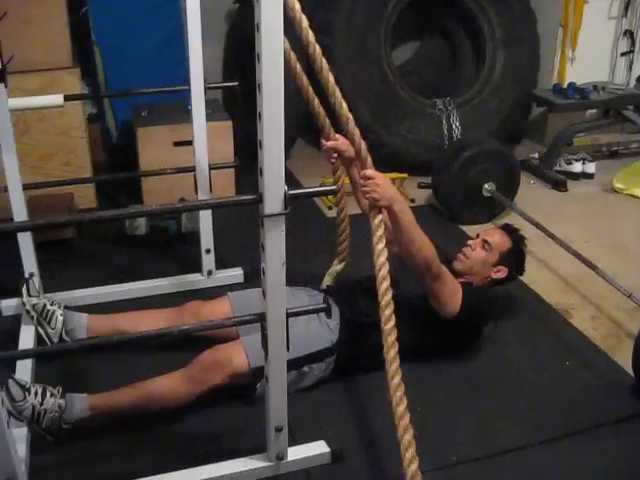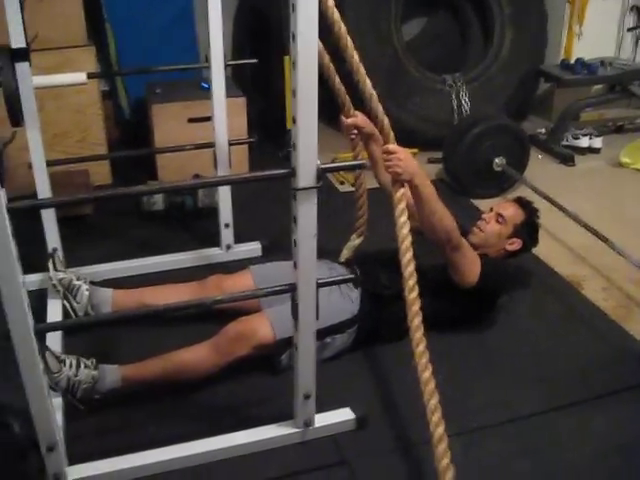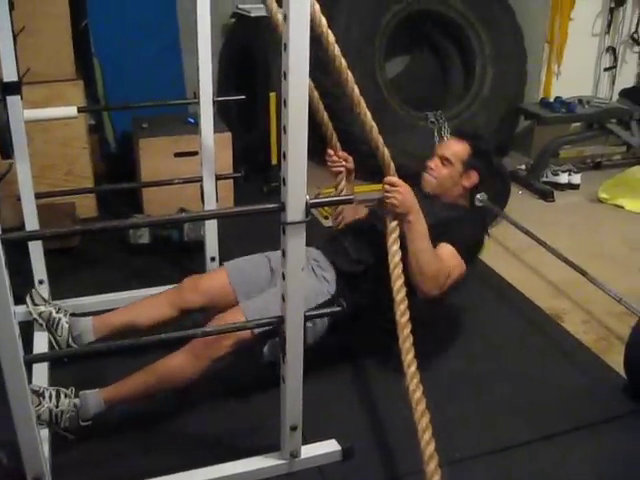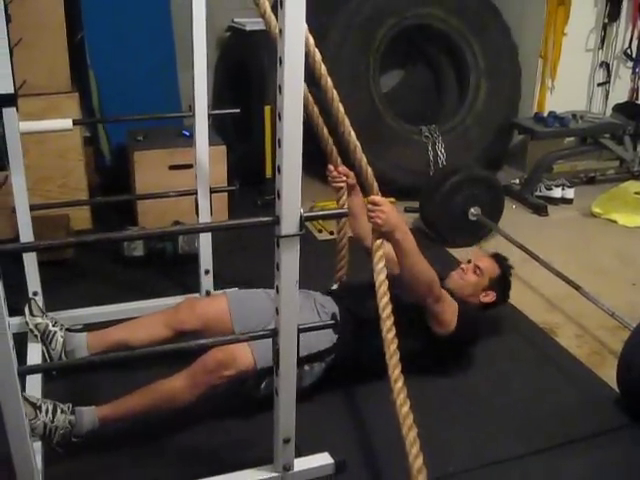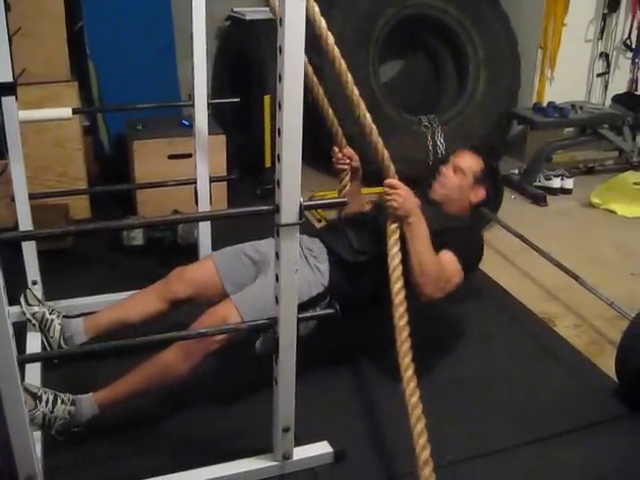
dt=1s
person 1, frame 1
left shoulder: (468, 308)
right shoulder: (445, 275)
left elbow: (427, 270)
right elbow: (388, 233)
left wrist: (396, 203)
right wrist: (353, 165)
left hip: (338, 338)
right hip: (324, 301)
left knee: (212, 367)
right knee: (195, 312)
left ankle: (66, 409)
right ankle: (70, 326)
person 1, frame 2
left shoulder: (484, 278)
right shoulder: (458, 249)
left elbow: (449, 240)
right elbow: (400, 197)
left wrist: (418, 177)
right wrist: (372, 139)
left hip: (358, 309)
right hip: (343, 273)
left knee: (238, 337)
right knee: (217, 286)
left ankle: (100, 379)
right ankle: (97, 301)
person 1, frame 3
left shoulder: (463, 225)
right shoulder: (417, 185)
left elbow: (428, 283)
left wrist: (412, 215)
right wrist: (347, 179)
left hip: (334, 288)
right hip: (312, 258)
left knee: (215, 338)
right knee: (191, 289)
left ankle: (85, 407)
right ankle: (79, 331)
person 1, frame 4
left shoulder: (454, 317)
right shoulder: (430, 280)
left elbow: (428, 293)
right elbow: (372, 242)
left wrist: (400, 232)
right wrist: (355, 193)
left hip: (334, 336)
right hip: (316, 302)
left knee: (214, 366)
right knee: (189, 313)
left ankle: (77, 421)
right ankle: (72, 346)
person 1, frame 5
left shoulder: (463, 235)
right shoulder: (420, 195)
left elbow: (431, 286)
left wrist: (414, 217)
right wrist: (354, 177)
left hip: (325, 277)
right hip: (304, 245)
left knee: (206, 333)
right knee: (180, 281)
left ankle: (80, 409)
right ankle: (71, 332)
